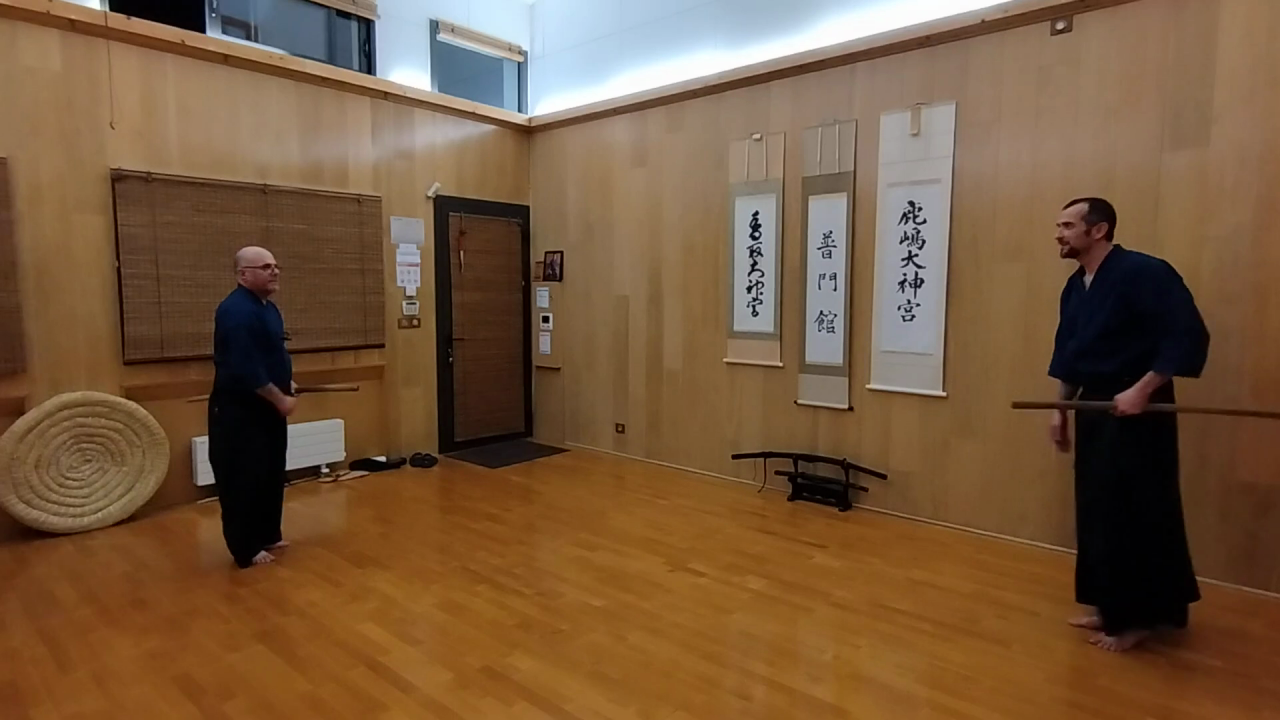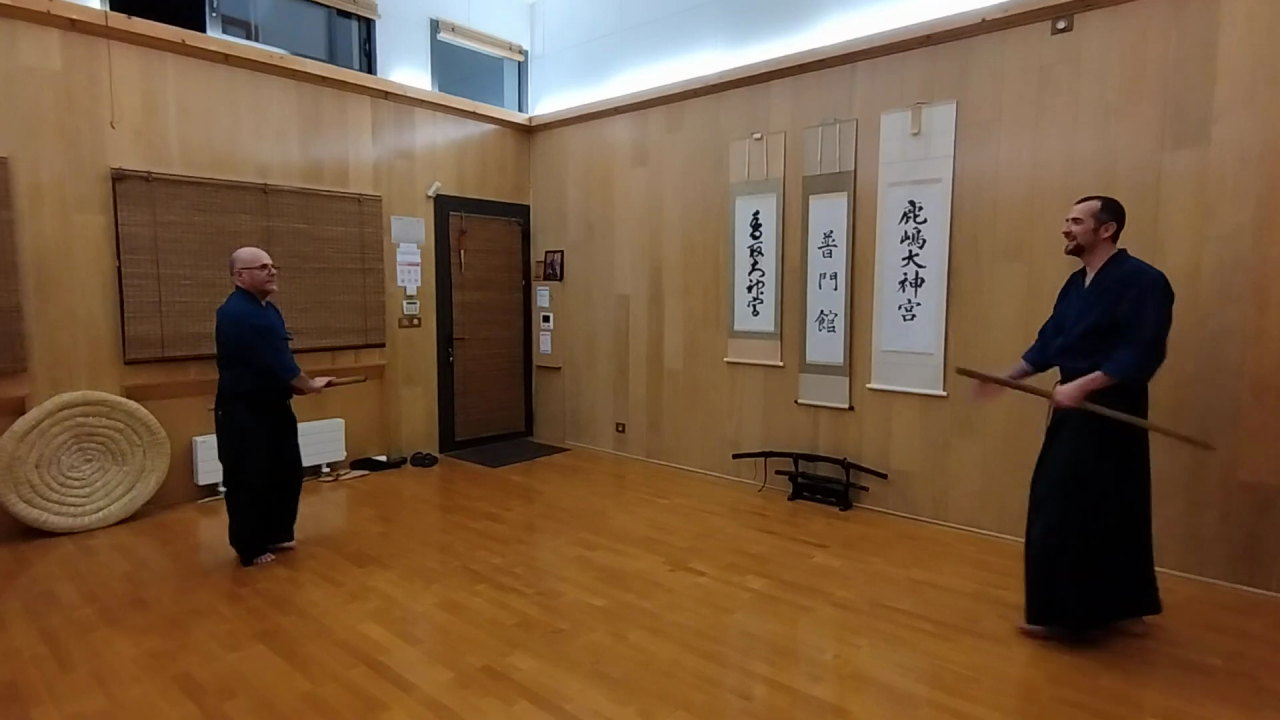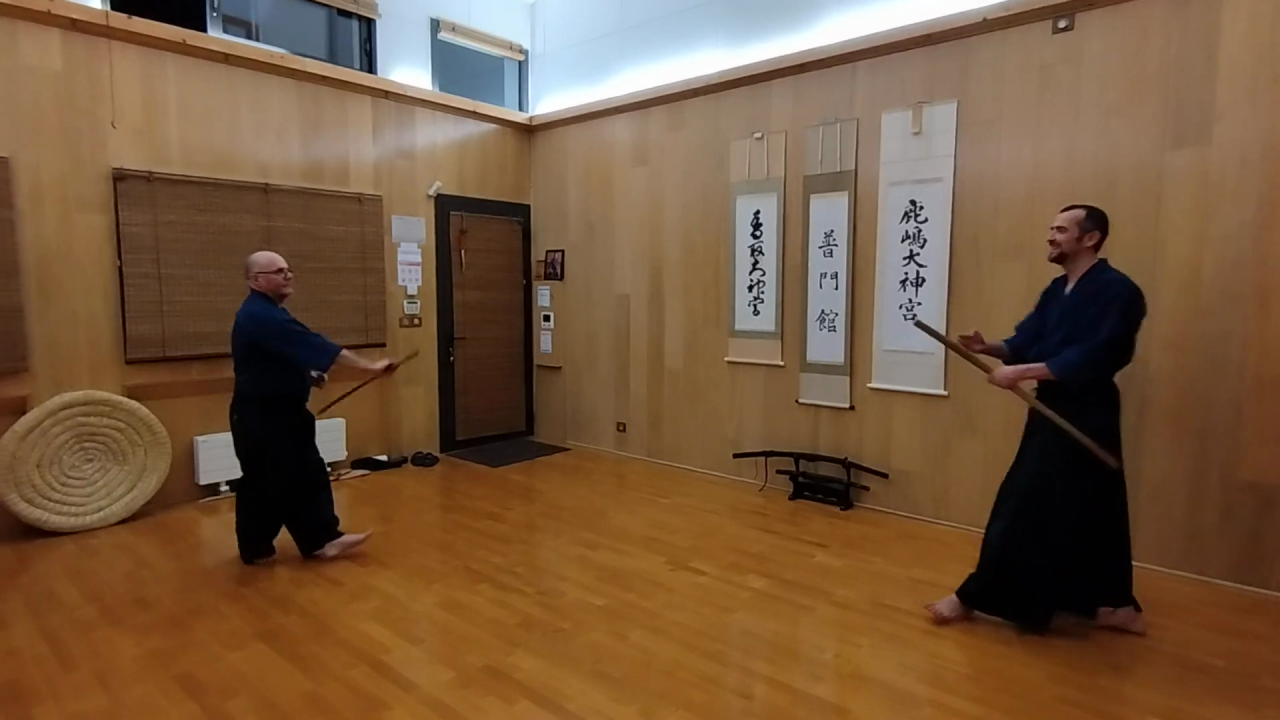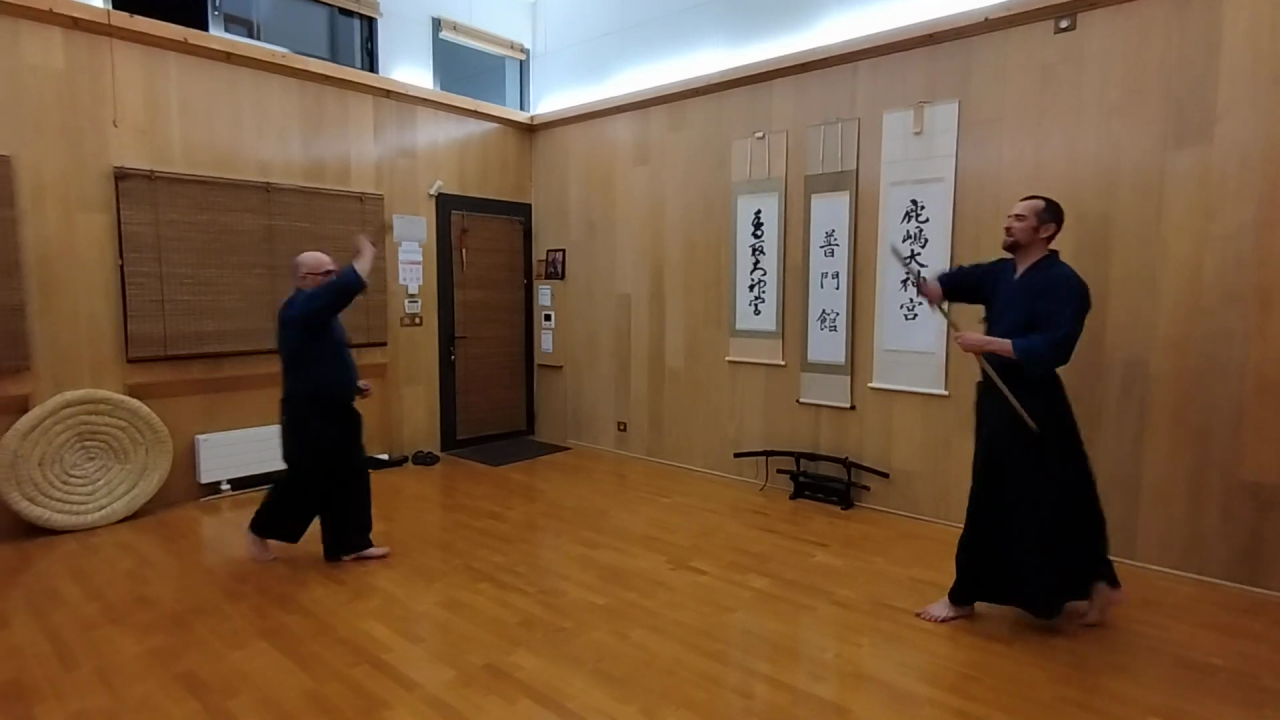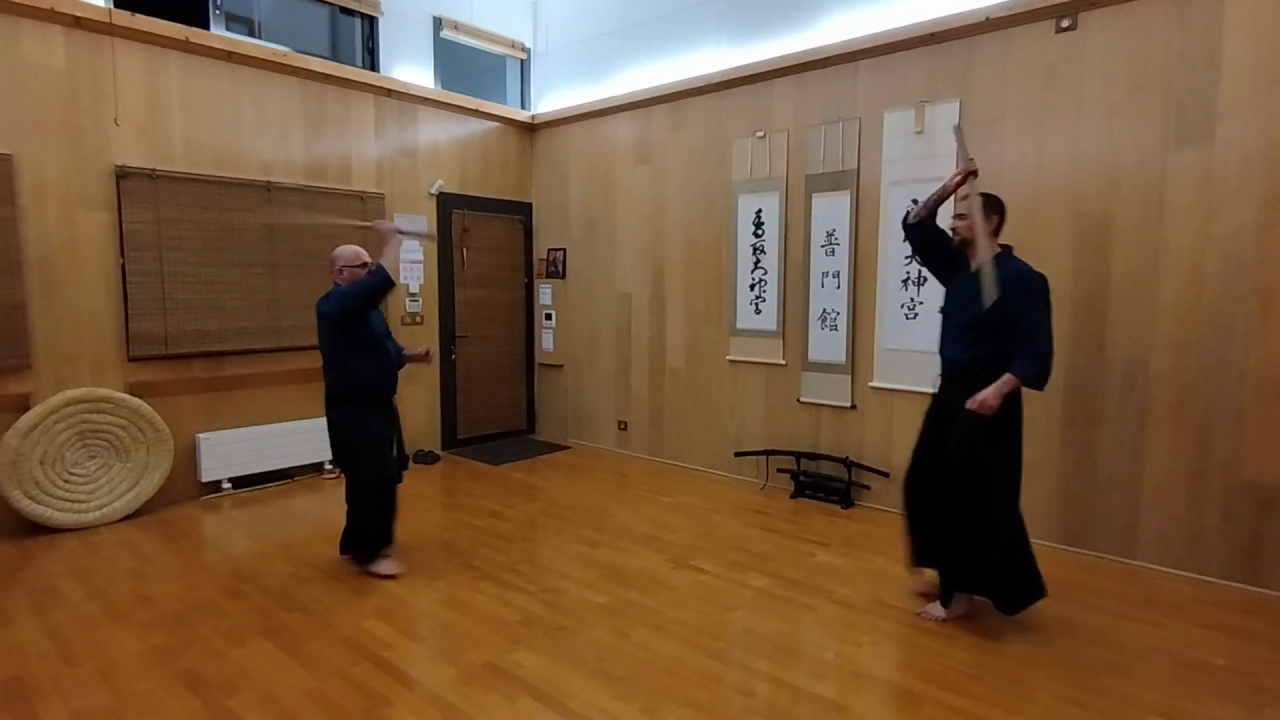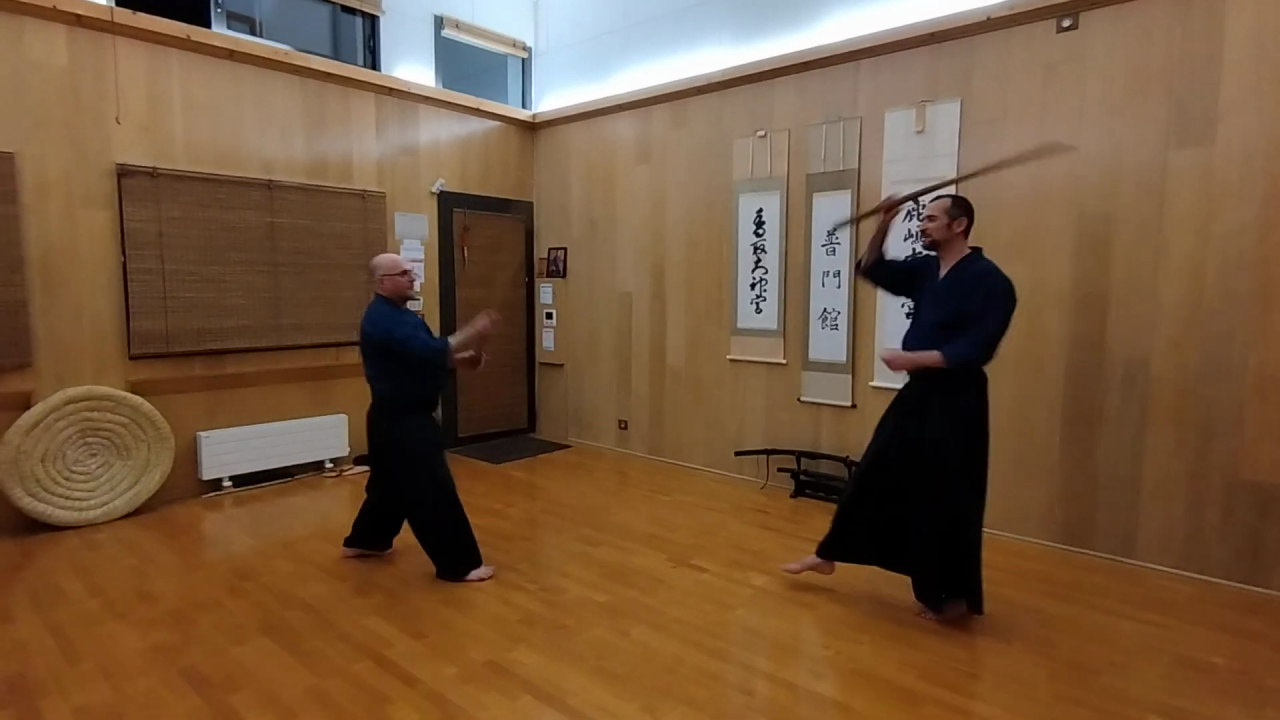
dt=0.3s
person 1, frame 1
left shoulder: (1145, 273)
right shoulder: (1075, 287)
left elbow: (1188, 338)
right elbow: (1068, 355)
left wrist: (1142, 389)
right wrist: (1061, 408)
left hip: (1137, 409)
right hip: (1096, 406)
left knee: (1130, 511)
right knee: (1097, 506)
left ankle: (1132, 618)
right ankle: (1110, 606)
person 1, frame 2
left shoulder: (1141, 280)
right shoulder: (1077, 283)
left elbow: (1144, 352)
right elbow: (1051, 343)
left wrist: (1082, 386)
right wrist: (1011, 376)
left hip: (1110, 409)
right hip: (1076, 405)
left knee: (1069, 507)
right knee: (1056, 501)
left ankle: (1064, 611)
right ankle: (1121, 607)
person 1, frame 3
left shoulder: (1116, 291)
right shoulder: (1057, 290)
left elbow: (1090, 359)
right elbow: (1026, 342)
left wrist: (1021, 373)
right wrist: (988, 347)
left hip: (1084, 415)
right hip: (1054, 409)
left knee: (1029, 507)
right knee: (1087, 513)
left ankle: (974, 597)
right ankle: (1115, 605)
person 1, frame 4
left shoulder: (1062, 283)
right shoulder: (1000, 272)
left elbow: (1052, 346)
right elbow: (959, 281)
left wrist: (986, 342)
right wrist: (936, 286)
left hip: (1032, 403)
right hip: (1001, 396)
left knee: (994, 499)
left ankle: (965, 596)
right ankle: (1093, 584)
person 1, frame 5
left shoulder: (1021, 279)
right shoulder: (956, 265)
left elbow: (1036, 351)
right elbow: (916, 229)
left wrist: (1000, 389)
right wrist: (945, 191)
left hip: (986, 403)
right hip: (950, 395)
left knee: (977, 499)
right knee: (924, 484)
left ankle: (960, 591)
right ankle: (953, 582)
person 1, frame 6
left shoulder: (990, 281)
right shoulder: (926, 269)
left elbow: (977, 349)
right elbow: (872, 269)
left wrist: (917, 358)
right wrist: (883, 224)
left hip: (956, 400)
right hip: (917, 393)
left knee: (948, 497)
right knee: (874, 475)
left ankle: (955, 595)
right ankle: (827, 555)
person 2, frame 1
left shoulder: (266, 307)
right shoulder: (237, 311)
right elbow: (244, 369)
left wrist: (283, 385)
right wrist: (280, 399)
left hip: (265, 406)
right hip: (238, 410)
left knee: (271, 474)
right knee: (243, 479)
left ankle: (266, 535)
right ankle: (246, 548)
person 2, frame 2
left shoulder: (267, 309)
right shoulder: (239, 313)
right elbow: (273, 359)
left wrist: (295, 381)
right wrist: (310, 383)
left hip: (272, 406)
right hip: (244, 412)
left knee: (288, 471)
right knee: (250, 481)
left ankle: (273, 534)
right ankle: (251, 549)
person 2, frame 3
left shoulder: (270, 312)
right shoulder: (260, 317)
right elbow: (313, 346)
left wrist: (306, 376)
right wrist: (370, 366)
left hip: (285, 411)
right hip: (260, 416)
left knee: (309, 474)
right knee: (264, 483)
left ankle: (323, 538)
right ankle: (253, 548)
person 2, frame 4
left shoulder: (320, 315)
right shoulder: (301, 311)
right elbow: (348, 285)
left wrist: (352, 385)
right wrist: (366, 253)
left hip: (336, 410)
right hip: (308, 415)
left knee: (352, 477)
right knee: (303, 483)
left ankle: (350, 544)
right ankle: (263, 530)
person 2, frame 5
left shoulder: (365, 308)
right shoulder: (336, 304)
left elbow: (383, 350)
right elbow: (380, 283)
left wrist: (410, 356)
right wrist: (390, 241)
left hip: (376, 404)
right hip: (353, 409)
left knee: (377, 478)
right knee: (377, 479)
left ankle: (360, 545)
right ankle: (369, 552)
person 2, frame 6
left shoulder: (396, 315)
right shoulder: (382, 320)
left elbow: (424, 357)
right elbow: (428, 351)
left wrist: (460, 356)
right wrist: (472, 333)
left hip: (401, 416)
right hip: (401, 420)
left knee: (390, 483)
right knee: (434, 489)
left ankle: (364, 540)
right ankle: (459, 564)
